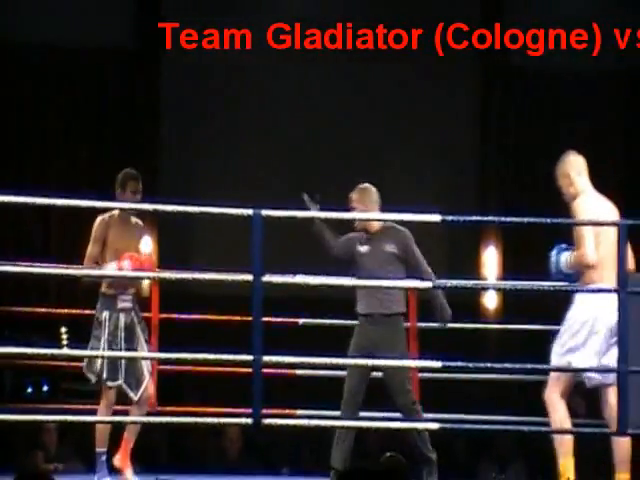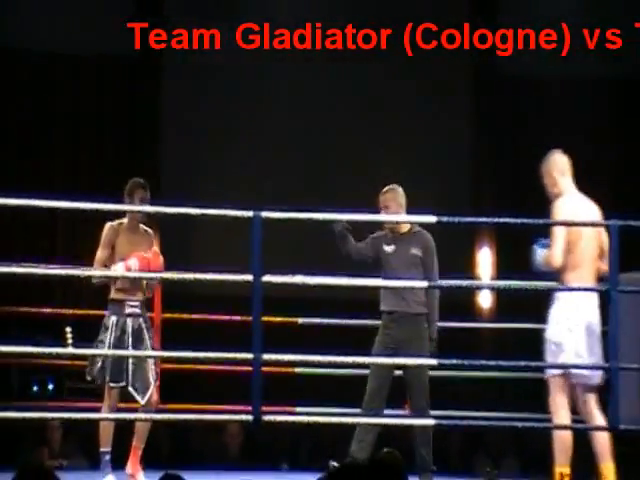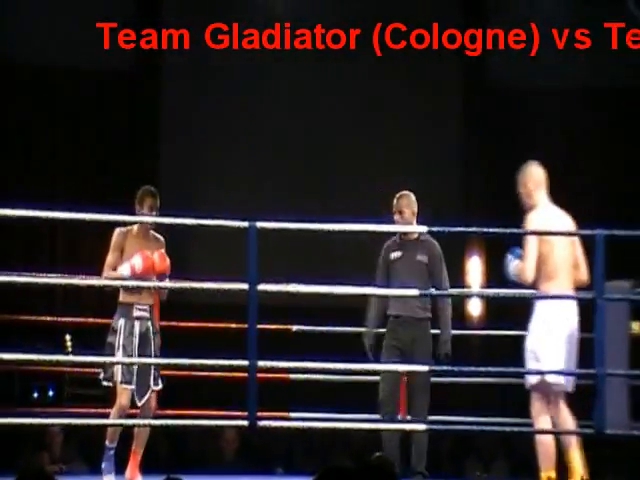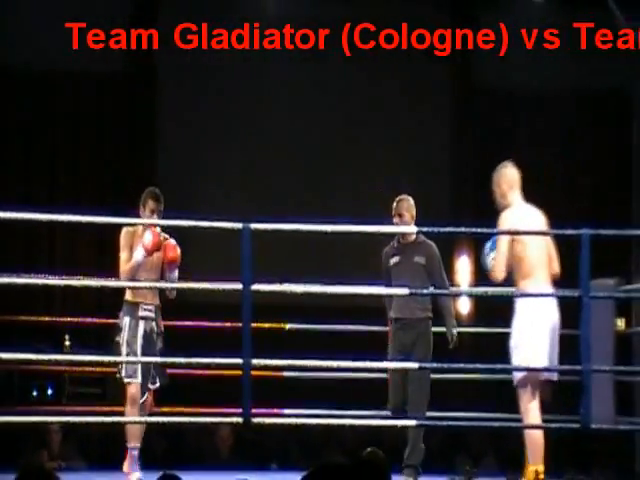
dt=0.2s
person 1, frame 1
left shoulder: (581, 203)
right shoulder: (610, 206)
left elbow: (589, 256)
right elbow: (629, 264)
left wrist: (565, 261)
left hip: (590, 303)
right hip: (614, 303)
left knee: (554, 393)
right knee: (613, 404)
person 1, frame 2
left shoulder: (561, 204)
right shoulder: (593, 207)
left elbow: (556, 259)
right elbow: (607, 264)
left wrist: (541, 257)
left hip: (569, 301)
right hip: (591, 302)
left knee: (559, 399)
right knee: (588, 399)
person 1, frame 3
left shoulder: (535, 217)
right shoulder: (567, 220)
left elbow: (528, 274)
right elbow: (583, 276)
left wrist: (513, 267)
left hip: (548, 311)
right hip: (570, 311)
left knee: (540, 407)
right knee: (557, 402)
person 1, frame 4
left shoulder: (508, 217)
right shoulder: (538, 216)
left elbow: (498, 274)
left wrist: (491, 258)
left hip: (529, 306)
right hip: (549, 304)
left knee: (527, 399)
right knee: (532, 394)
person 2, frame 1
left shoulder: (140, 228)
right shoulder: (104, 223)
right elbow: (86, 271)
left wrist: (145, 273)
right wrist: (114, 269)
left hip: (131, 309)
right hip: (109, 308)
left knee: (147, 392)
right knee: (108, 397)
person 2, frame 2
left shoulder: (149, 235)
right shoulder: (113, 229)
right elbow: (96, 272)
left wrist: (154, 272)
right wrist: (122, 268)
left hip: (140, 314)
right hip: (117, 313)
left knee: (151, 397)
right knee: (111, 398)
person 2, frame 3
left shoulder: (159, 242)
right shoulder: (122, 235)
right elbow: (106, 277)
left wrist: (162, 277)
right wrist: (128, 269)
left hip: (149, 319)
right hip: (126, 316)
left knee: (149, 403)
right knee: (123, 401)
person 2, frame 4
left shoulder: (166, 240)
right shoulder: (129, 233)
left elbow: (172, 293)
right elbow: (124, 276)
left wrist: (172, 267)
right wrist: (142, 253)
left hip: (154, 316)
right hip: (132, 313)
left knee: (147, 400)
right knee: (134, 393)
person 3, frame 1
left shoulder: (398, 236)
right shoulder: (355, 241)
left elbow: (423, 273)
right elbow: (333, 246)
left wrist: (441, 305)
right wrist: (317, 220)
left hip: (391, 326)
right hip: (364, 327)
left knee: (406, 400)
right knee: (350, 400)
person 3, frame 2
left shoulder: (423, 240)
right shoulder: (380, 240)
left elbow: (432, 285)
right elbow: (356, 251)
left wrist: (433, 327)
right wrist: (342, 232)
left hip: (416, 325)
right hip: (389, 324)
left knee: (420, 401)
right knee: (373, 395)
person 3, frame 3
left shoulder: (431, 248)
right shoulder: (389, 248)
left elbow: (442, 292)
right elbow: (380, 291)
left wrist: (446, 333)
right wrist: (370, 327)
left hip: (421, 328)
right hip: (394, 328)
left knee: (419, 404)
right knee: (386, 398)
person 3, frame 4
left shoulder: (427, 249)
right shoulder: (389, 253)
left elbow: (442, 288)
left wrist: (451, 324)
left hip: (421, 328)
right hip: (397, 329)
left knee: (417, 402)
right knee: (396, 400)
right ankle: (413, 452)
